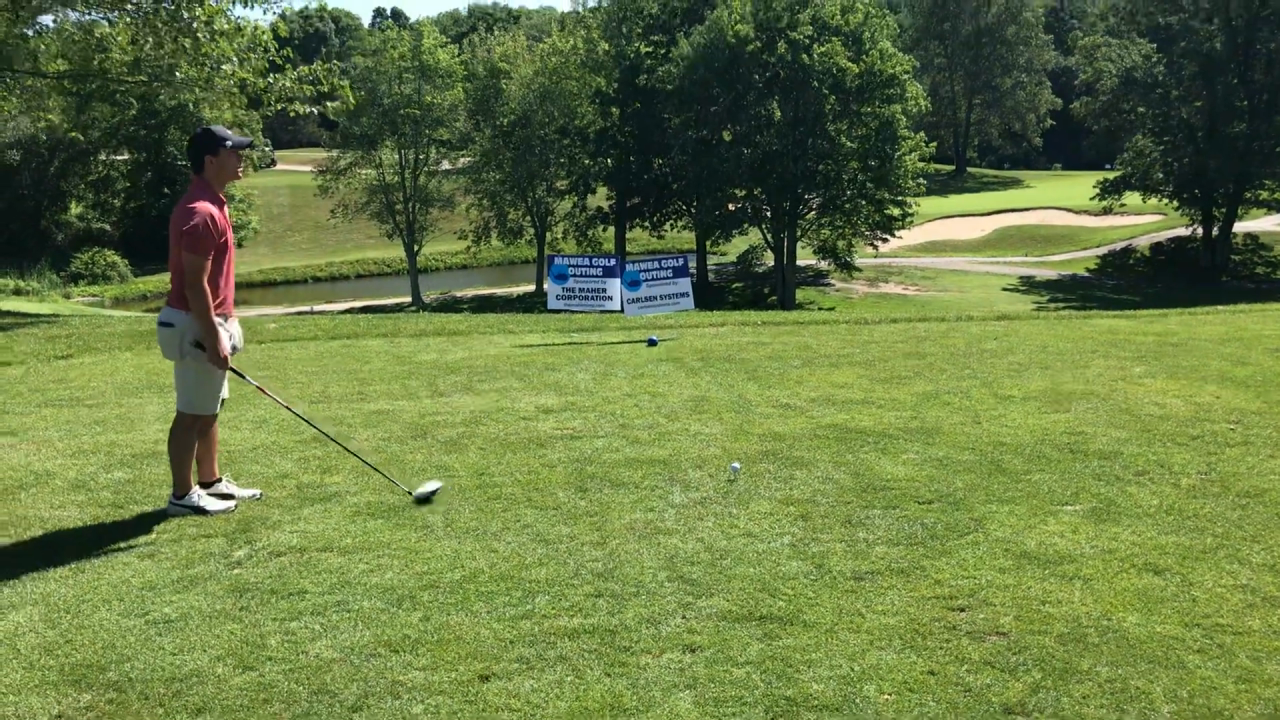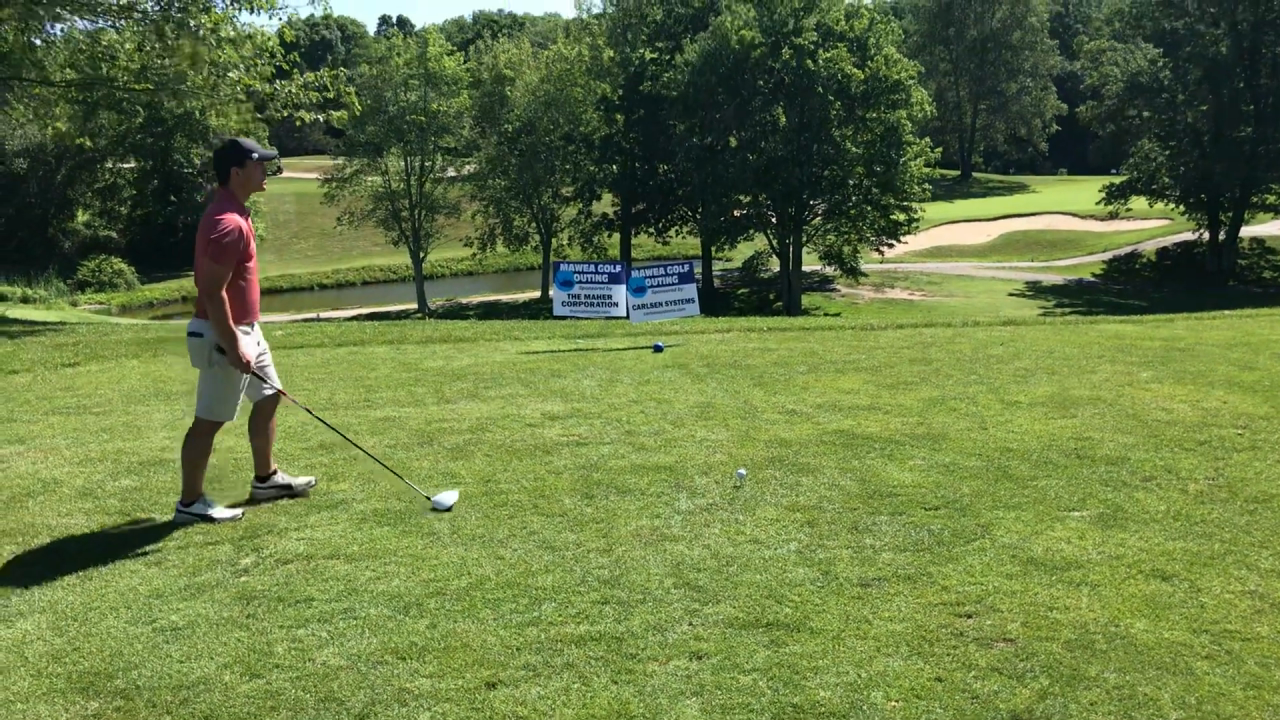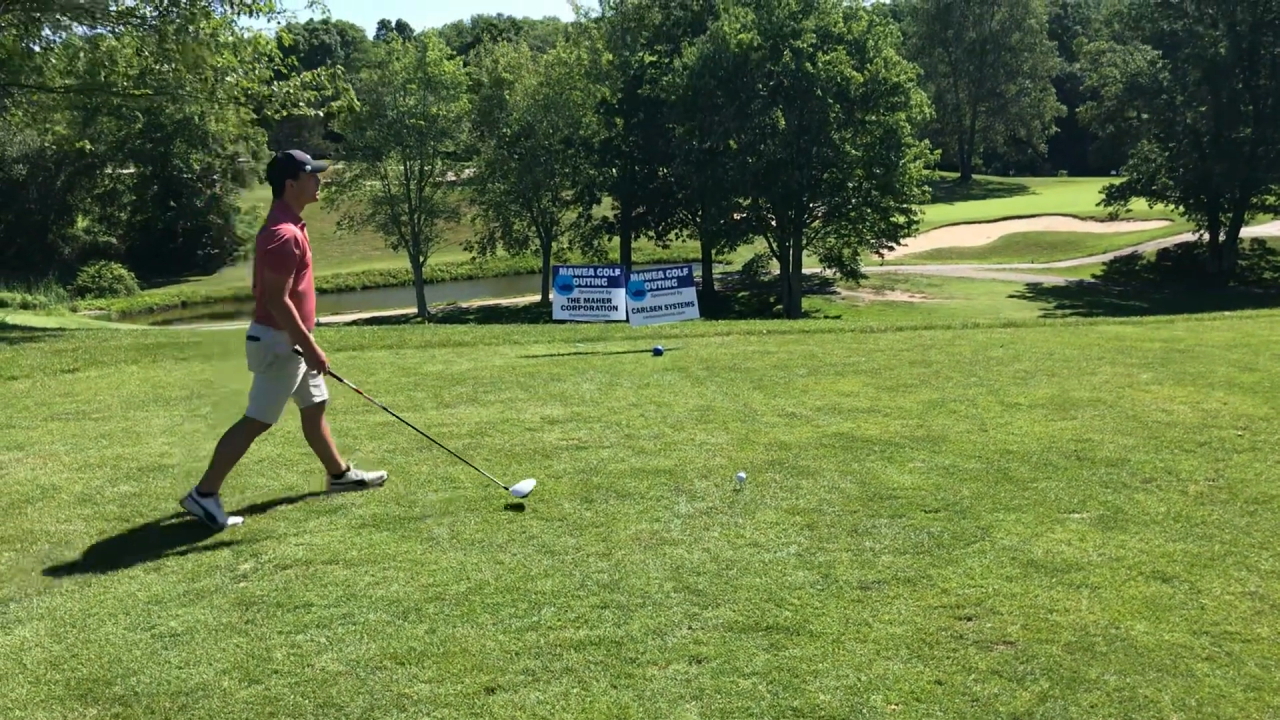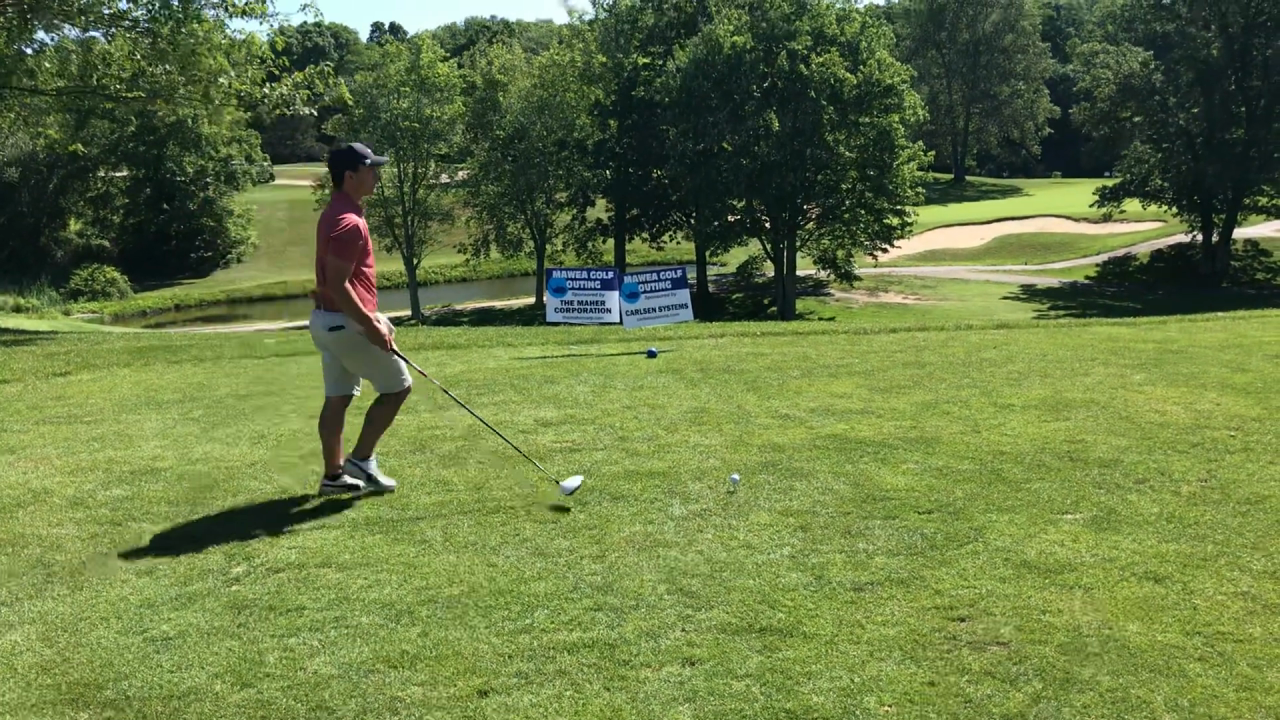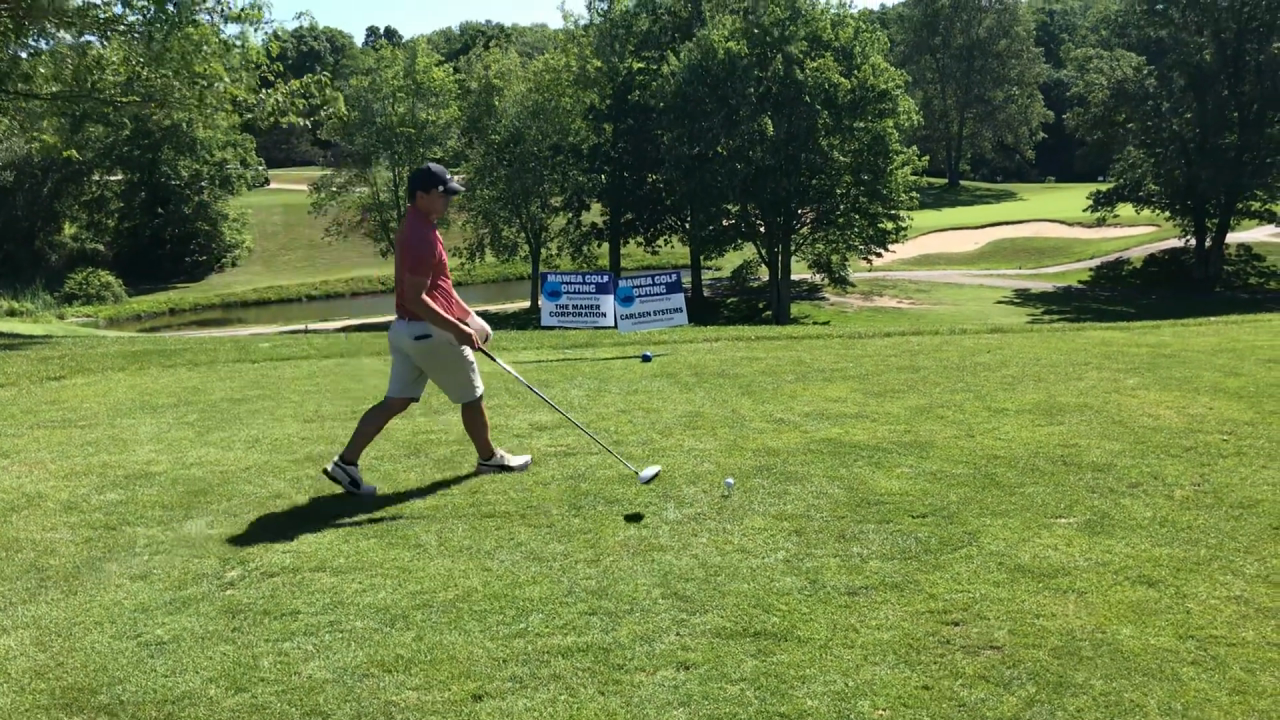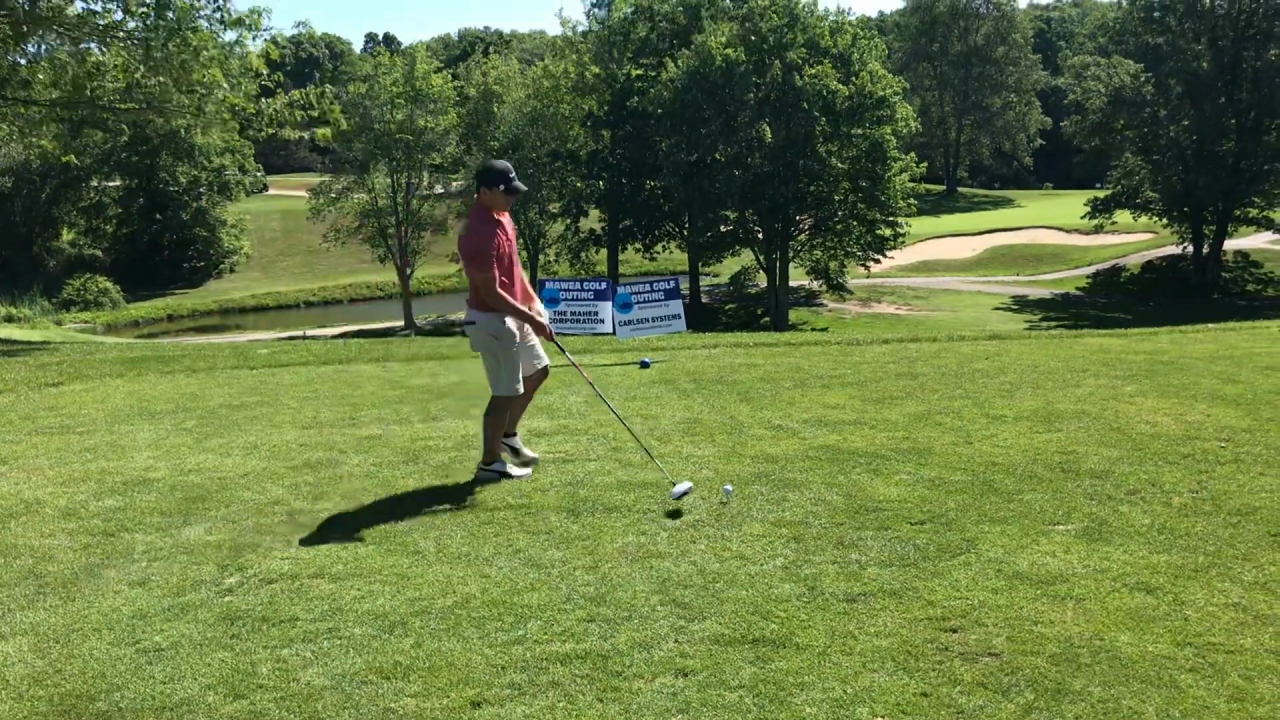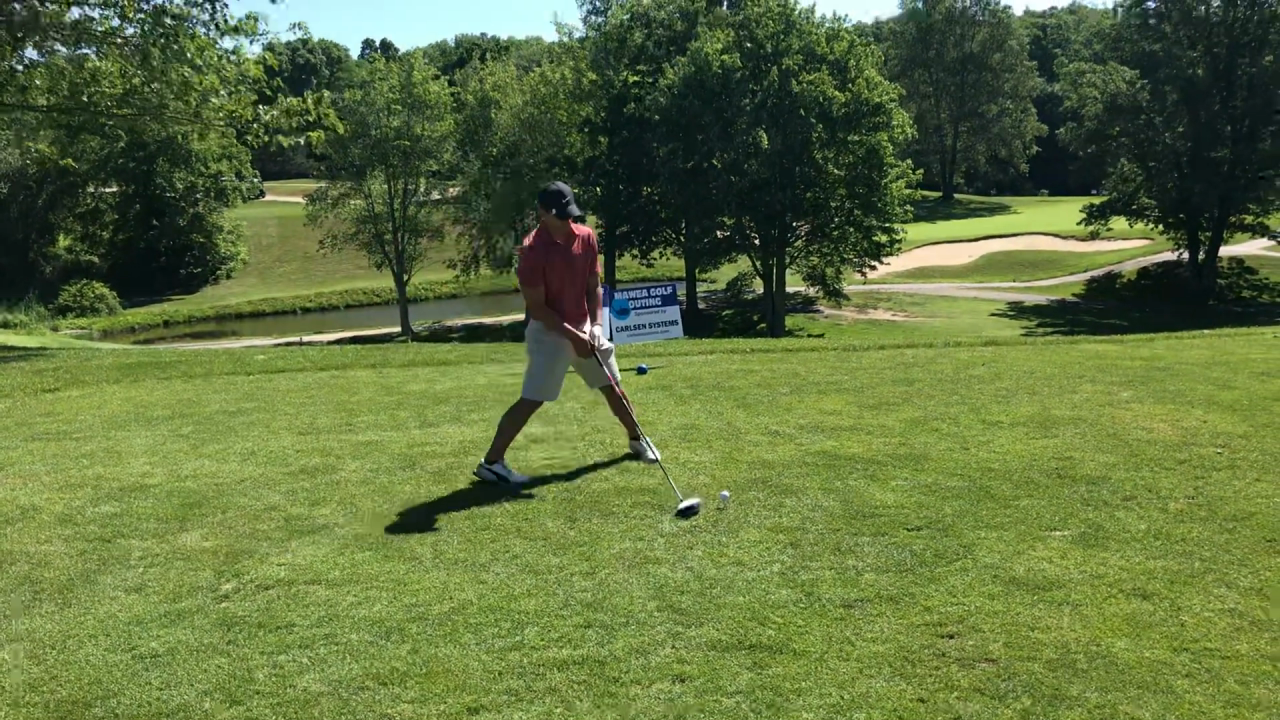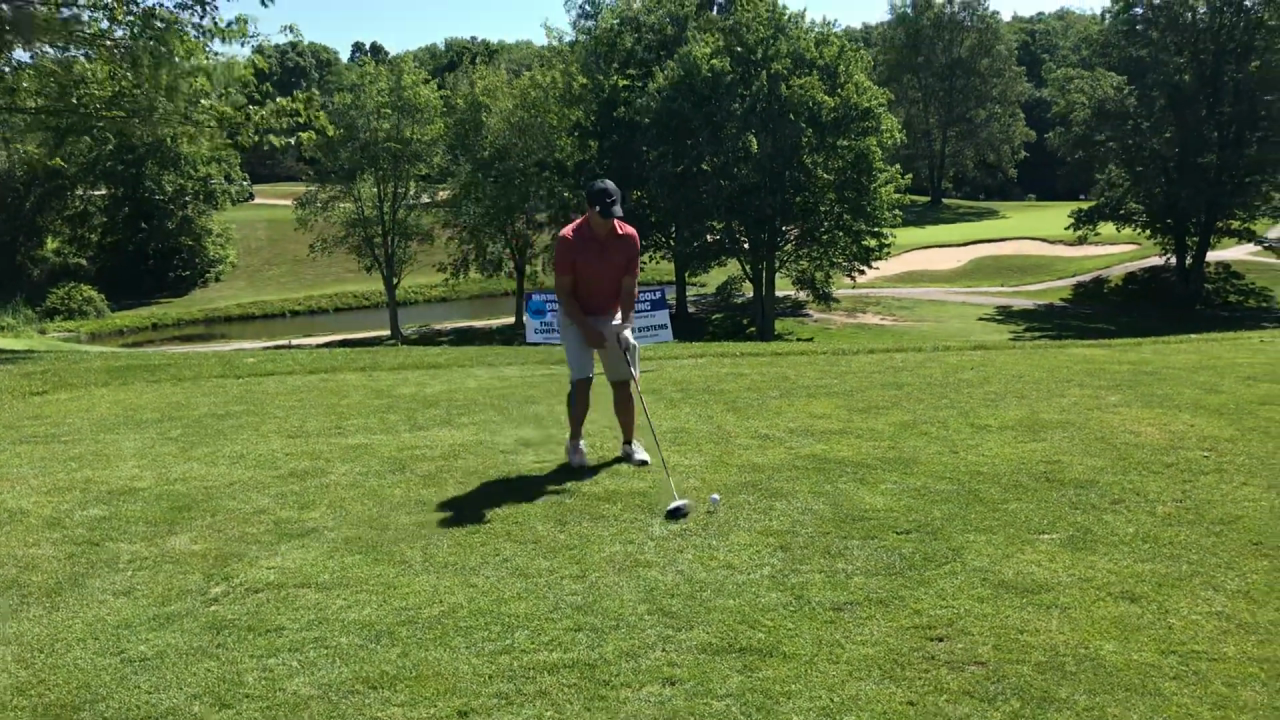
dt=0.3s
person 1, frame 1
left shoulder: (211, 203)
right shoulder: (201, 213)
right elbow: (194, 284)
left wrist: (228, 323)
right wrist: (213, 339)
left hip: (213, 321)
right hip: (197, 326)
left knee: (209, 409)
right knee: (193, 413)
left ankle: (211, 482)
right ankle: (183, 495)
person 1, frame 2
left shoulder: (233, 213)
right shoulder: (227, 224)
right elbow: (214, 292)
right wrist: (232, 346)
left hip: (243, 329)
right hip: (225, 336)
left knee: (268, 399)
right knee: (209, 420)
left ankle: (265, 477)
right ankle: (190, 502)
person 1, frame 3
left shoulder: (287, 223)
right shoulder: (284, 234)
right elbow: (278, 299)
right wrist: (310, 345)
left hip: (286, 335)
right hip: (280, 339)
left knee: (314, 406)
right knee: (257, 420)
left ankle: (339, 473)
right ankle: (204, 495)
person 1, frame 4
left shoulder: (338, 213)
right shoulder: (347, 221)
right elbow: (338, 285)
left wrist: (372, 319)
right wrist: (371, 326)
left hip: (330, 320)
right hip: (346, 324)
left knee: (337, 399)
right knee: (397, 387)
left ankle: (335, 474)
right ankle: (360, 458)
person 1, frame 5
left shoulder: (418, 227)
right shoulder: (420, 238)
right elbow: (418, 299)
left wrist: (467, 313)
right wrist: (458, 328)
left hip: (409, 329)
right hip: (431, 332)
left knee: (397, 400)
right knee: (471, 397)
left ankle: (346, 462)
right ankle: (489, 457)
person 1, frame 6
left shoulder: (501, 217)
right shoulder: (477, 231)
right elbow: (490, 291)
left wrist: (534, 303)
right wrist: (530, 318)
left hip: (510, 316)
right hip: (491, 320)
left knee: (537, 372)
right knee: (506, 392)
left ankle: (507, 435)
right ankle: (490, 461)
person 1, frame 7
left shoulder: (585, 237)
right shoulder: (533, 250)
left elbow: (594, 286)
right elbow: (538, 307)
left wrist: (594, 325)
right wrist: (573, 335)
left hip: (585, 326)
right hip: (550, 332)
left knee: (611, 386)
right knee: (533, 399)
left ankle: (637, 439)
right ankle: (492, 463)
person 1, frame 8
left shoulder: (629, 237)
right shoulder: (568, 240)
left elbow: (628, 288)
right elbow: (563, 294)
left wrist: (624, 325)
right wrist: (587, 329)
left hip: (612, 318)
right hip: (577, 319)
left knee: (622, 383)
right knee: (581, 380)
left ankle: (629, 443)
right ankle: (575, 441)
